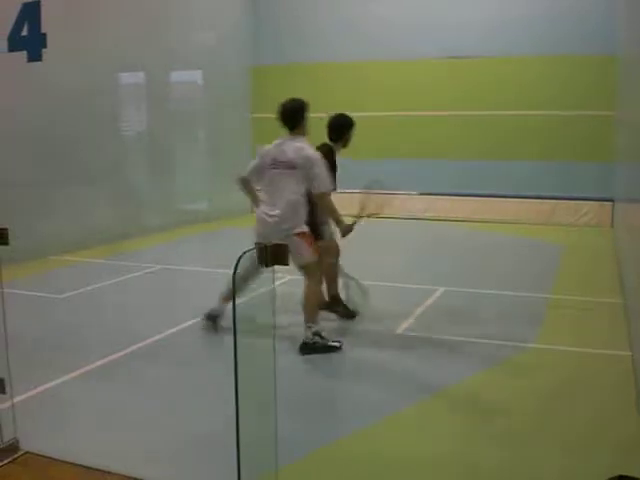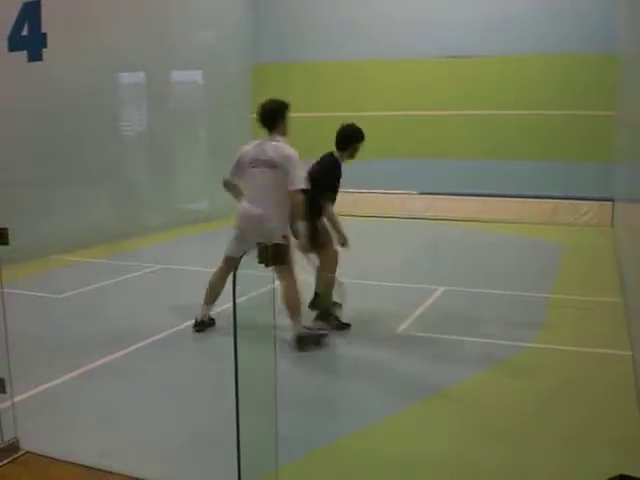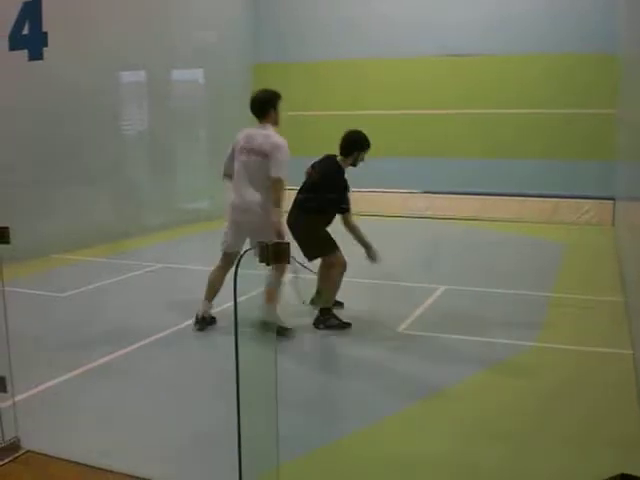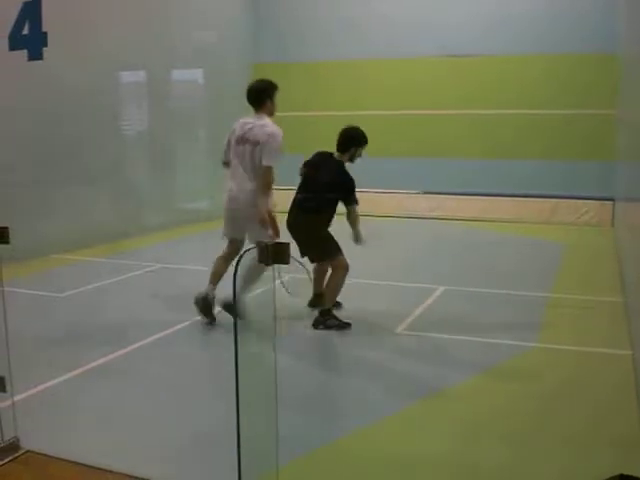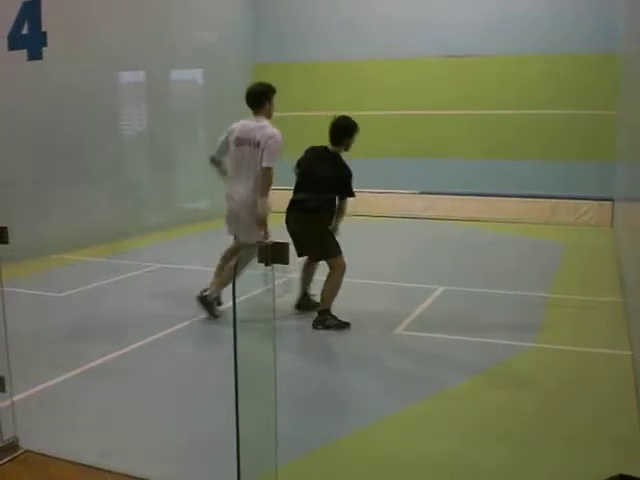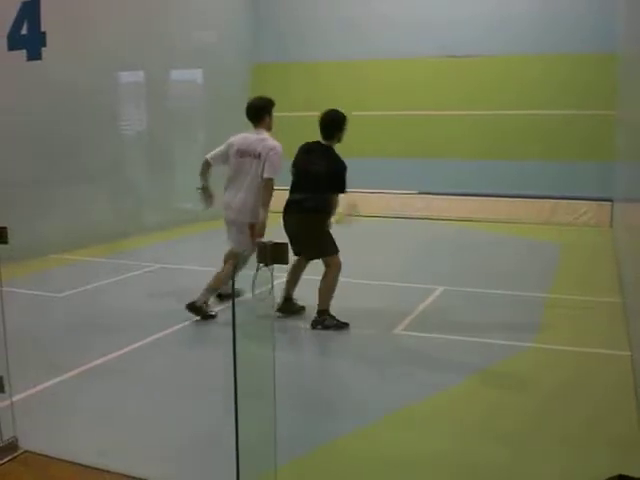
dt=0.1s
person 1, frame 1
left shoulder: (269, 151)
right shoulder: (311, 155)
left elbow: (244, 180)
right elbow: (322, 197)
left wrist: (257, 202)
right wrist: (340, 223)
left hip: (265, 222)
right hip: (291, 225)
left knee: (254, 268)
right knee: (314, 275)
left ankle: (218, 310)
right ankle: (311, 336)
person 1, frame 2
left shoulder: (248, 150)
right shoulder: (289, 155)
left elbow: (228, 183)
right elbow: (295, 195)
right wrist: (302, 227)
left hip: (245, 219)
right hip: (273, 224)
left knee: (227, 266)
right knee: (287, 276)
left ankle: (203, 317)
right ankle: (301, 331)
person 1, frame 3
left shoulder: (241, 138)
right shoulder: (277, 143)
left elbow: (227, 174)
right elbow: (277, 182)
right wrist: (277, 215)
left hip: (237, 209)
right hip: (262, 213)
left knee: (225, 262)
right knee: (279, 263)
left ankle: (204, 313)
right ankle: (270, 315)
person 1, frame 4
left shoulder: (238, 126)
right shoulder: (272, 132)
left elbow: (226, 161)
right elbow: (267, 171)
right wrist: (264, 204)
left hip: (234, 198)
right hip: (253, 201)
left knee: (232, 250)
left ankle: (207, 295)
right ankle: (234, 298)
person 1, frame 5
left shoulder: (236, 128)
right shoulder: (272, 135)
left elbow: (215, 158)
right elbow: (267, 172)
right wrist: (263, 204)
left hip: (233, 198)
right hip: (251, 202)
left knee: (238, 245)
right knee: (247, 253)
left ankle: (212, 289)
right ankle: (212, 294)
person 1, frame 6
left shoulder: (235, 141)
right shoulder: (272, 147)
left elbow: (206, 163)
right elbow: (267, 184)
left wrist: (205, 188)
right wrist: (263, 216)
left hip: (230, 206)
right hip: (248, 211)
left knee: (239, 248)
right knee: (238, 259)
left ankle: (224, 289)
right ankle: (201, 300)
person 2, frame 1
left shoulder: (323, 151)
right shoulder: (326, 158)
right wrist: (326, 224)
left hip: (308, 210)
right hip: (306, 211)
left knee: (328, 249)
right knee: (330, 250)
right ankle: (334, 300)
person 2, frame 2
left shoulder: (328, 161)
right shoulder: (331, 170)
right elbow: (326, 208)
right wrist: (340, 234)
left hip: (307, 215)
right hip: (304, 217)
left knee: (329, 255)
right knee: (330, 257)
left ankle: (319, 299)
right ankle: (325, 312)
person 2, frame 3
left shoulder: (327, 161)
right shoulder: (338, 181)
left elbow: (309, 172)
right elbow: (347, 221)
right wrist: (368, 247)
left hip: (298, 217)
right hip: (306, 222)
left knee: (330, 256)
right knee: (339, 263)
left ankle: (321, 297)
right ankle: (325, 315)
person 2, frame 4
left shoulder: (319, 158)
right shoulder: (344, 179)
left elbow: (302, 173)
right elbow: (352, 213)
right wrist: (357, 233)
left hip: (296, 218)
right hip: (308, 223)
left knee: (324, 257)
right knee: (341, 266)
left ankle: (318, 297)
right ankle: (324, 316)
person 2, frame 5
left shoulder: (311, 152)
right shoulder: (343, 170)
left elbow: (297, 173)
right elbow: (342, 204)
right wrist: (335, 223)
left hip: (294, 216)
right hip: (313, 220)
left knee: (314, 256)
right knee: (338, 265)
left ankle: (304, 298)
right ankle: (324, 316)
person 2, frame 6
left shoulder: (305, 150)
right shoulder: (337, 165)
right elbow: (333, 201)
right wrist: (327, 221)
left hip: (291, 214)
right hip: (311, 219)
left knee: (304, 257)
right knee: (334, 264)
left ankle: (286, 302)
right ankle: (322, 316)
